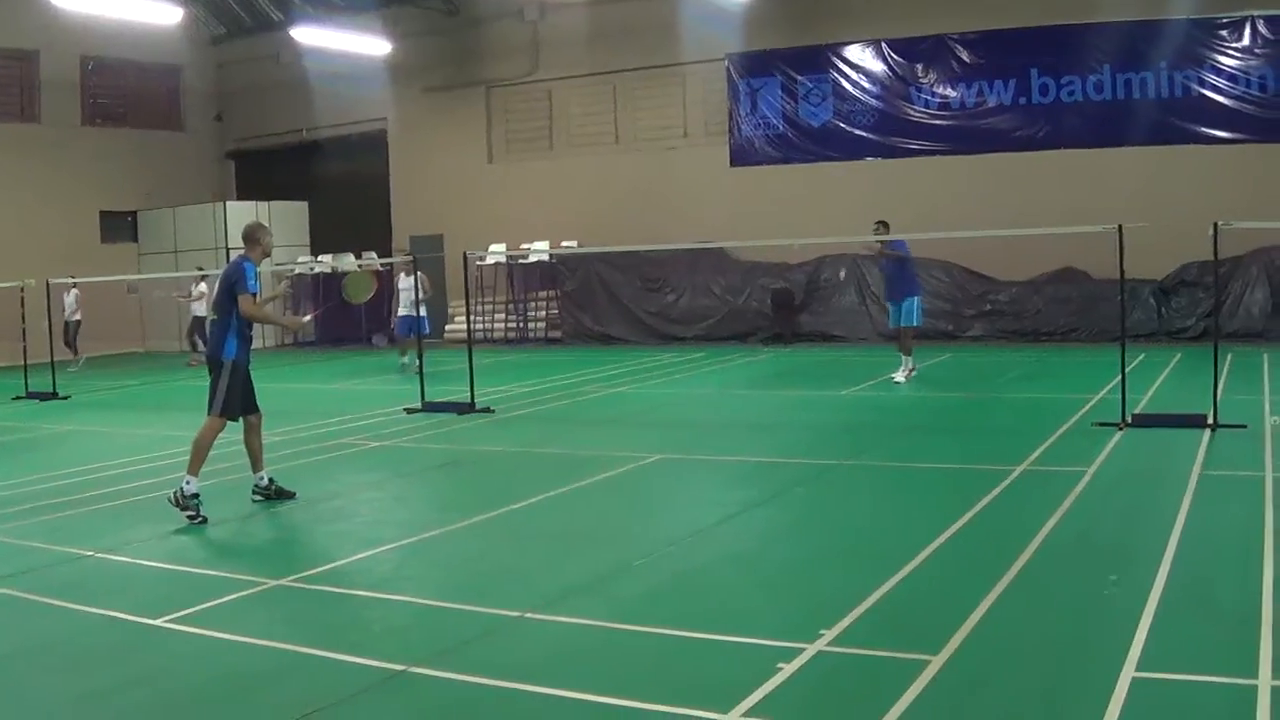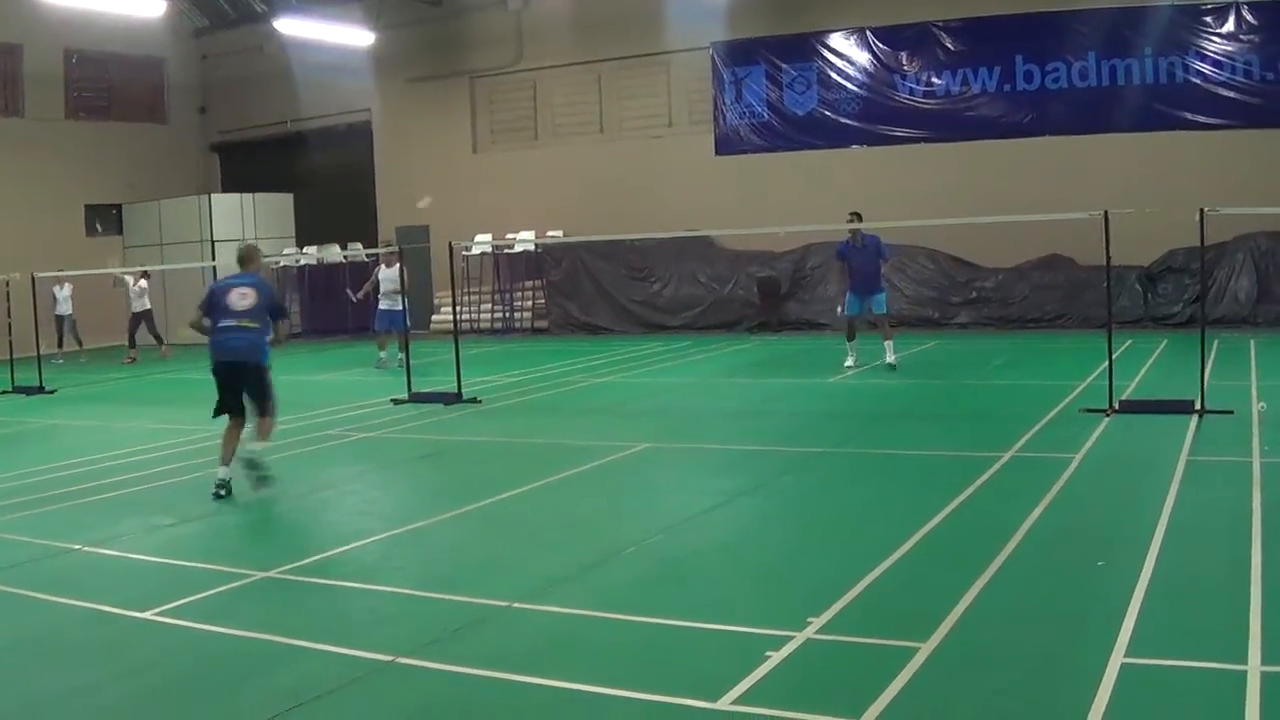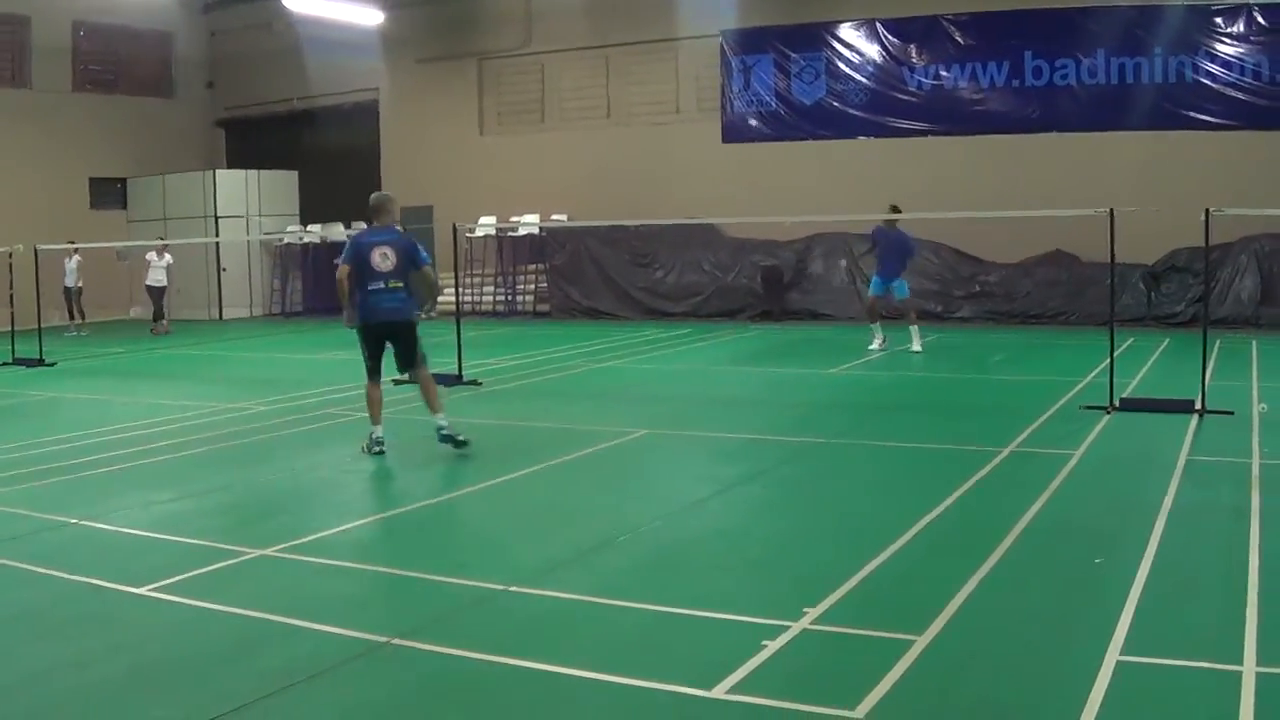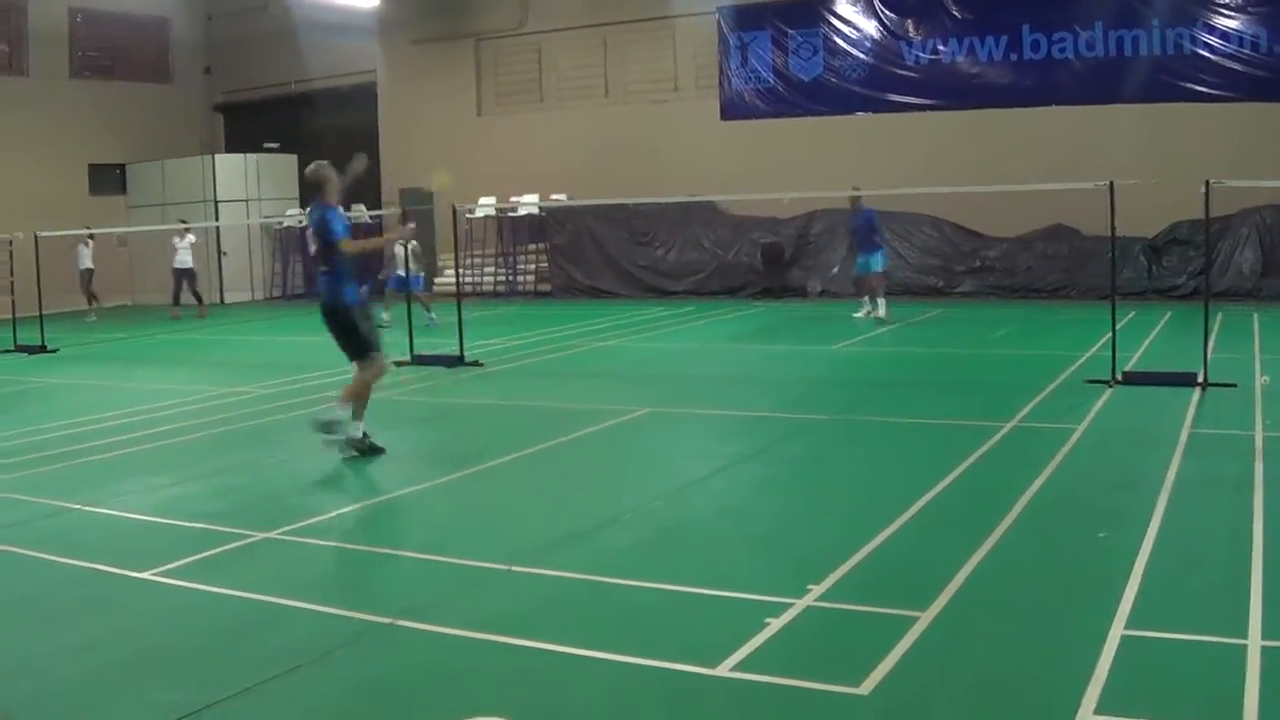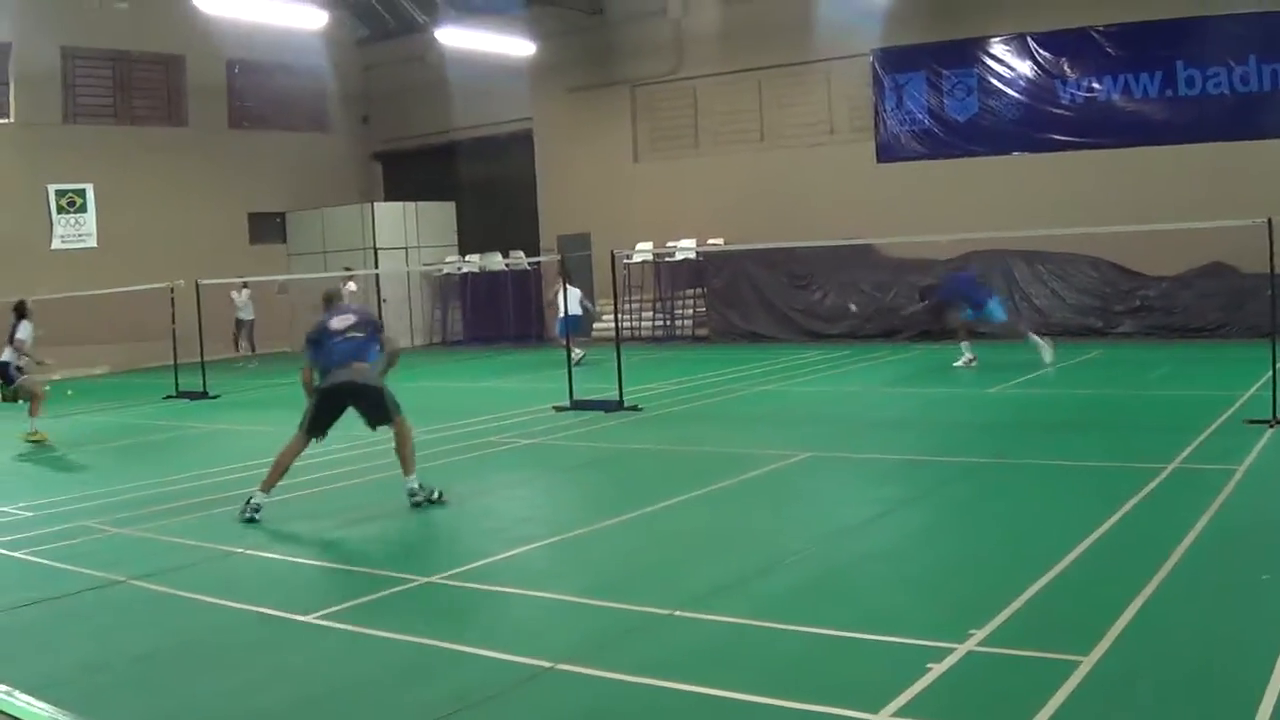
dt=1s
person 1, frame 1
left shoulder: (241, 266)
right shoulder: (245, 267)
right elbow: (247, 310)
left wrist: (272, 296)
right wrist: (286, 321)
left hip: (235, 355)
right hip: (228, 355)
left knee: (253, 418)
right knee: (216, 421)
left ankle: (262, 483)
right ankle: (186, 490)
person 1, frame 2
left shoulder: (219, 286)
right shoulder: (266, 288)
left elbow: (196, 323)
right elbow: (280, 334)
right wrist: (267, 341)
left hip: (220, 358)
right hip: (252, 357)
left knee: (236, 419)
right knee: (265, 413)
left ankle: (222, 478)
right ankle: (254, 454)
person 1, frame 3
left shoulder: (357, 241)
right shoulder: (406, 241)
left elbow: (342, 277)
right elbow: (431, 278)
left wrist: (348, 309)
right wrist: (427, 304)
left hip: (370, 319)
right hip: (403, 315)
left knee: (373, 378)
right knee: (421, 372)
left ankle: (377, 437)
right ankle: (443, 426)
person 1, frame 4
left shoulder: (319, 211)
right shoulder: (330, 214)
left elbow: (336, 191)
right elbow: (349, 249)
left wrist: (351, 173)
right wrist: (388, 239)
left hip: (332, 300)
right hip: (345, 299)
left knee: (365, 364)
right knee: (374, 363)
left ankle: (356, 433)
right ankle: (334, 417)
person 1, frame 5
left shoulder: (317, 331)
right shoulder: (365, 316)
left elbow: (307, 377)
right elbow: (393, 351)
left wrist: (315, 404)
right wrist: (380, 375)
left hip: (332, 383)
right hip: (367, 379)
left knee: (299, 442)
right knee: (400, 425)
left ankle: (257, 500)
right ankle: (414, 488)
